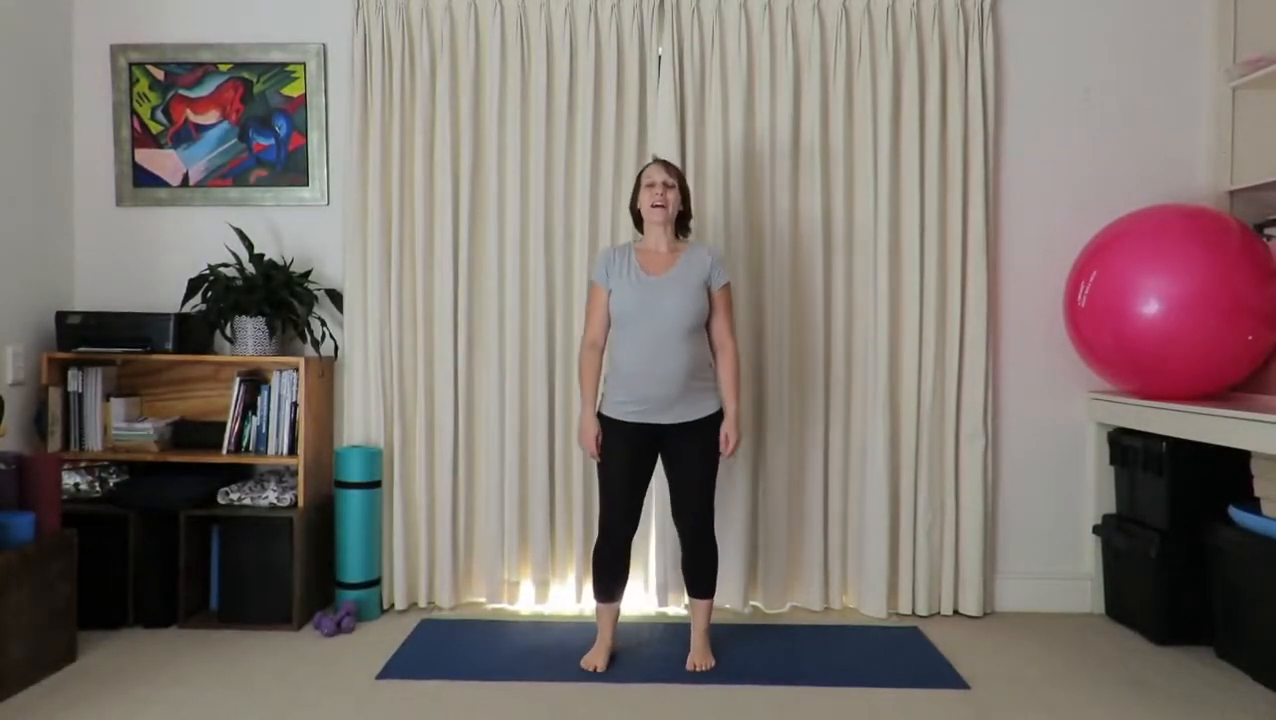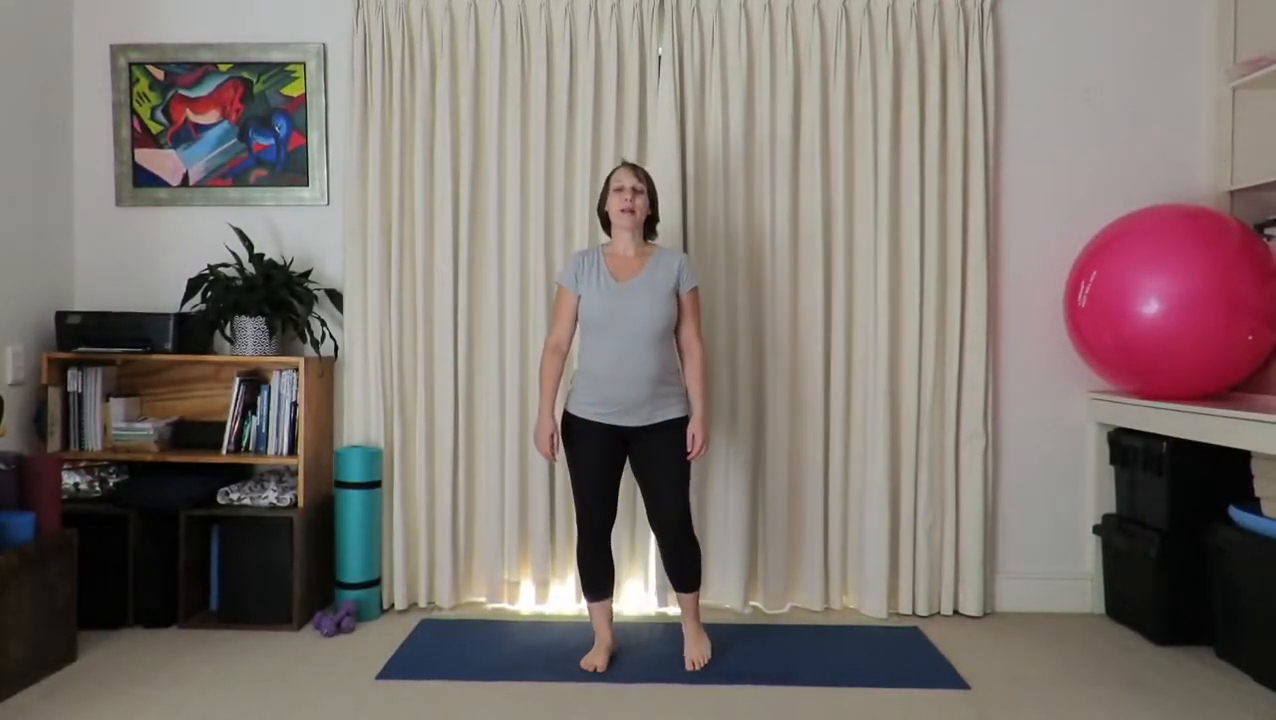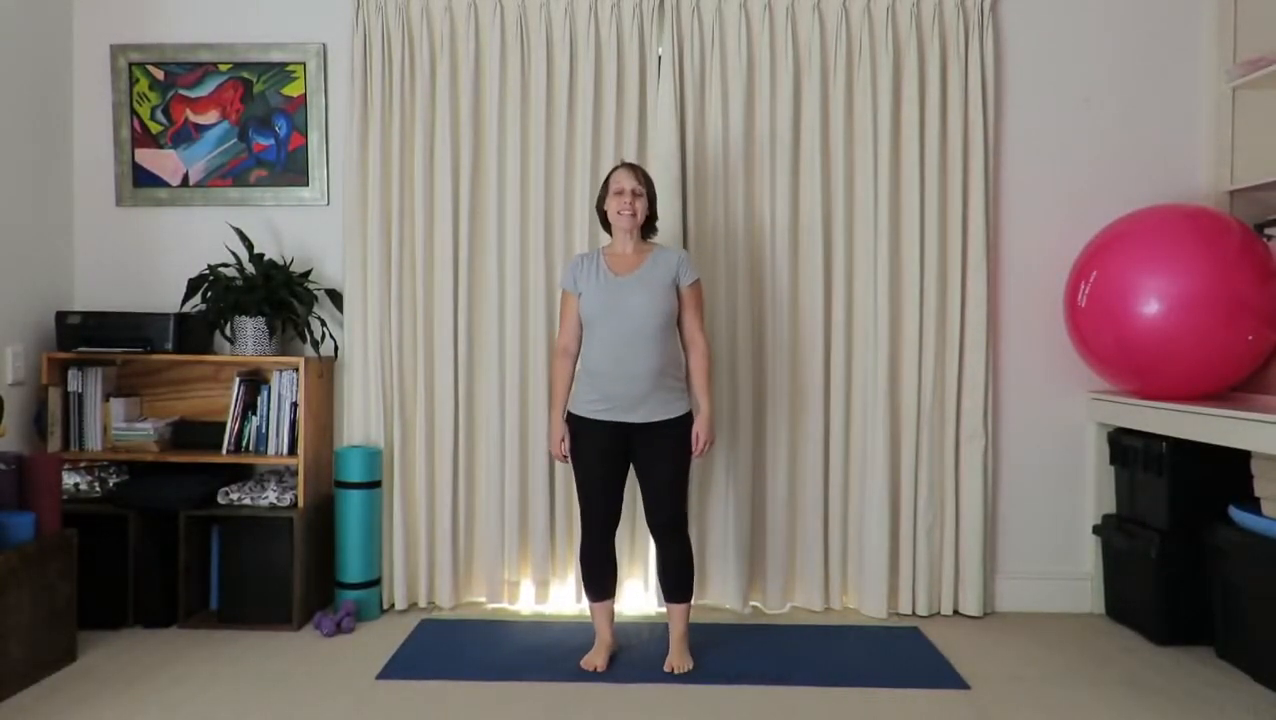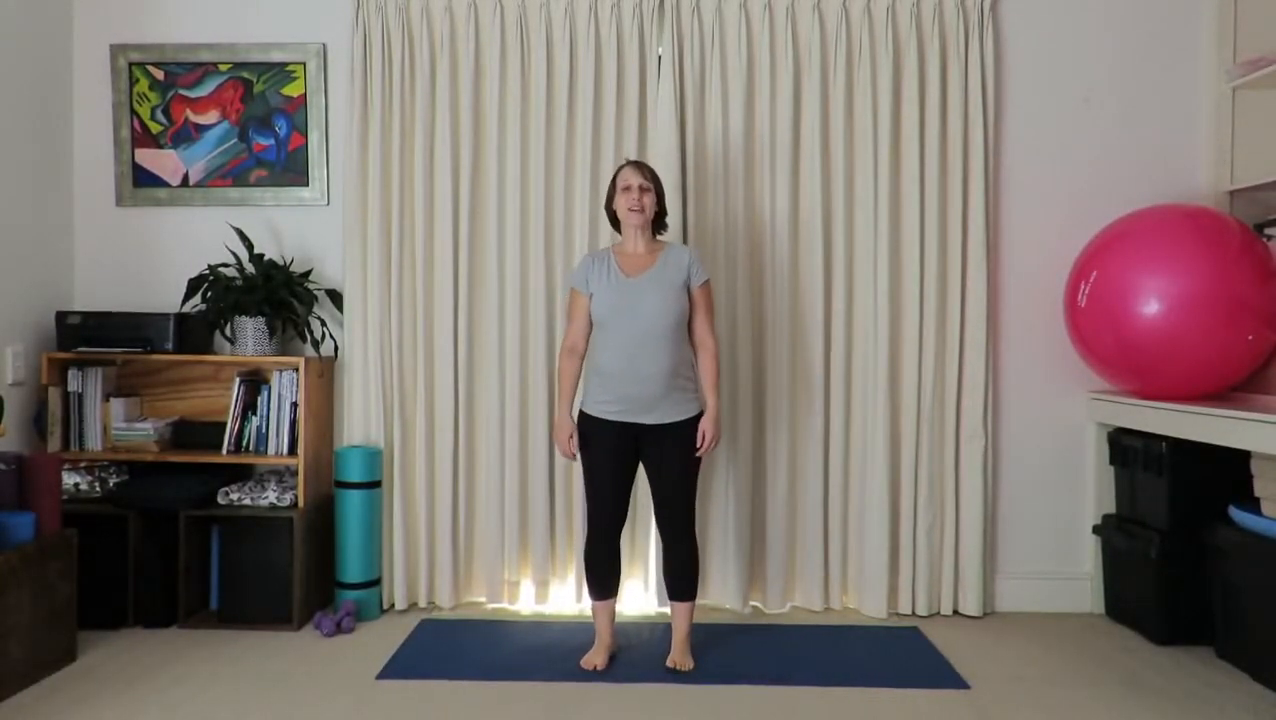
dt=0.4s
person 1, frame 1
left shoulder: (706, 263)
right shoulder: (611, 262)
left elbow: (723, 343)
right elbow: (592, 342)
left wrist: (732, 413)
right wrist: (587, 413)
left hip: (693, 419)
right hip: (623, 418)
left knee: (695, 525)
right knee: (615, 526)
left ankle: (700, 636)
right ankle: (604, 637)
person 1, frame 2
left shoulder: (676, 266)
right shoulder: (581, 266)
left elbow: (691, 348)
right elbow: (557, 344)
left wrist: (699, 414)
right wrist: (545, 413)
left hip: (662, 420)
right hip: (591, 420)
left knee: (673, 524)
right knee: (593, 527)
left ankle: (692, 624)
right ankle: (603, 637)
person 1, frame 3
left shoulder: (675, 264)
right shoulder: (581, 267)
left elbow: (695, 343)
right elbow: (566, 348)
left wrist: (704, 410)
right wrist: (556, 416)
left hip: (664, 420)
right hip: (594, 419)
left knee: (669, 526)
right knee: (597, 528)
left ankle: (678, 639)
right ankle: (603, 637)
person 1, frame 4
left shoulder: (685, 263)
right shoulder: (591, 267)
left elbow: (704, 342)
right elbow: (573, 346)
left wrist: (712, 409)
right wrist: (562, 413)
left hip: (675, 420)
right hip: (605, 419)
left knee: (677, 526)
right knee: (602, 526)
left ankle: (680, 640)
right ankle: (602, 639)
